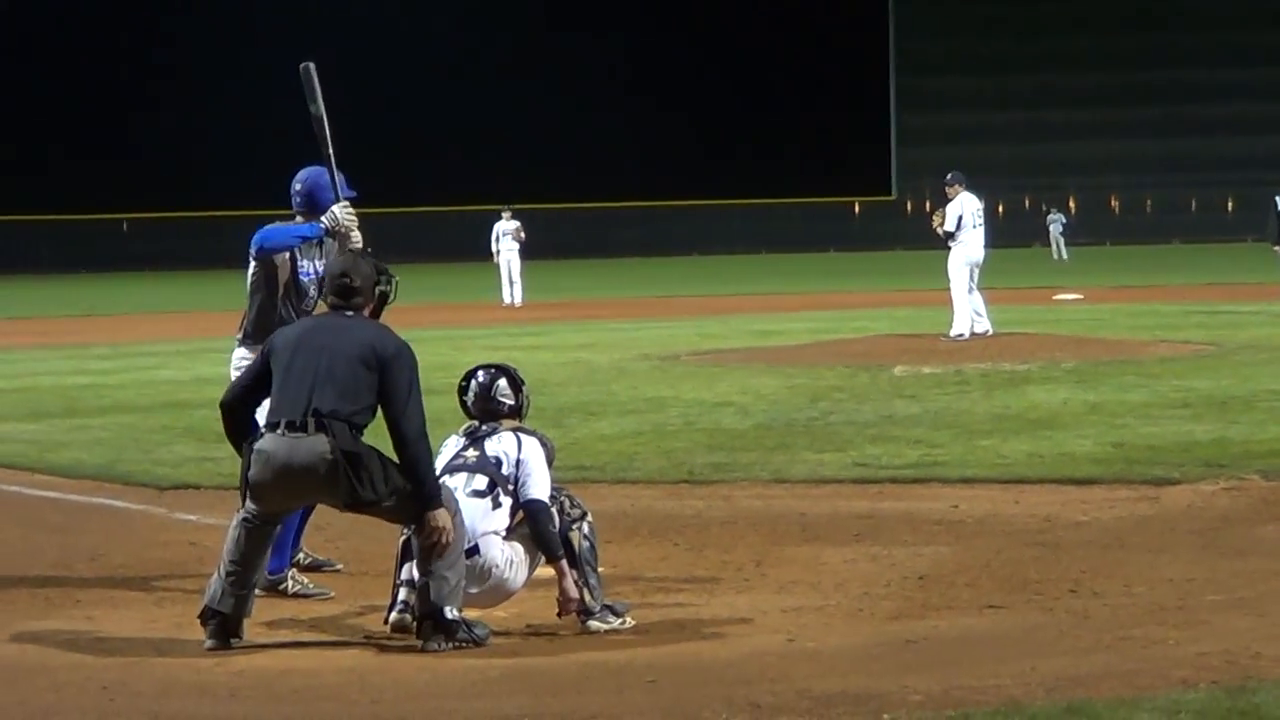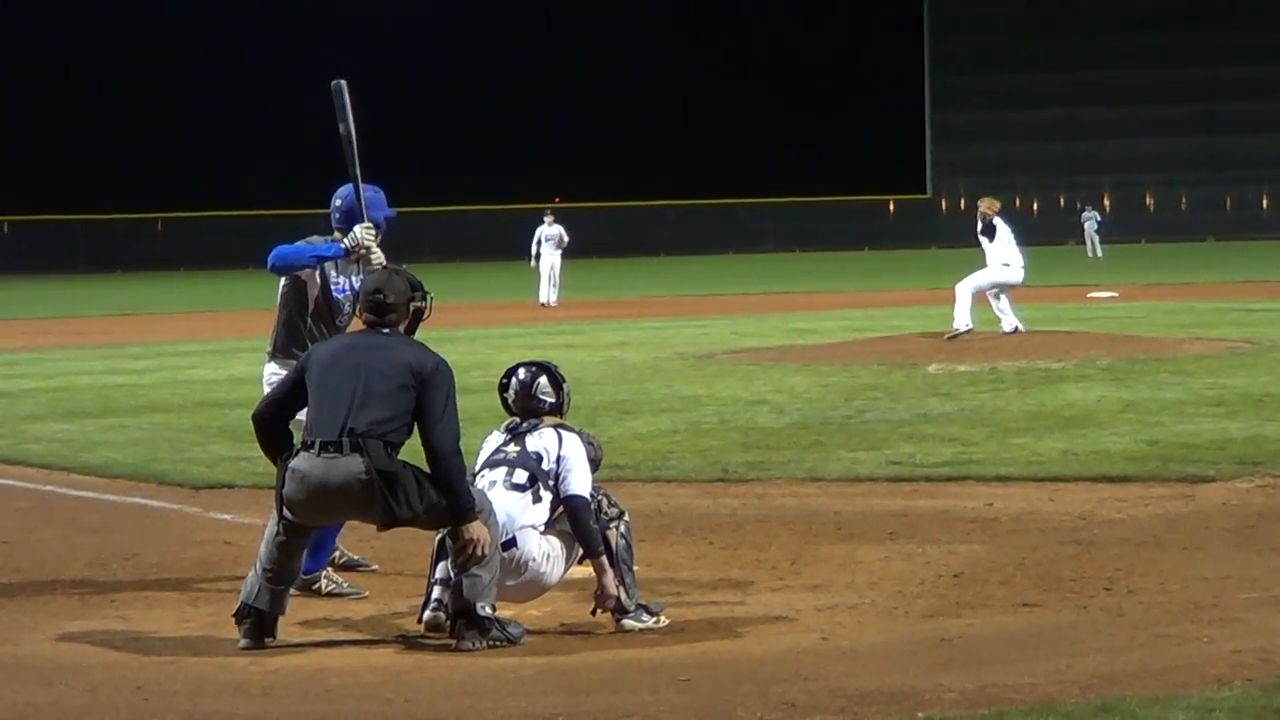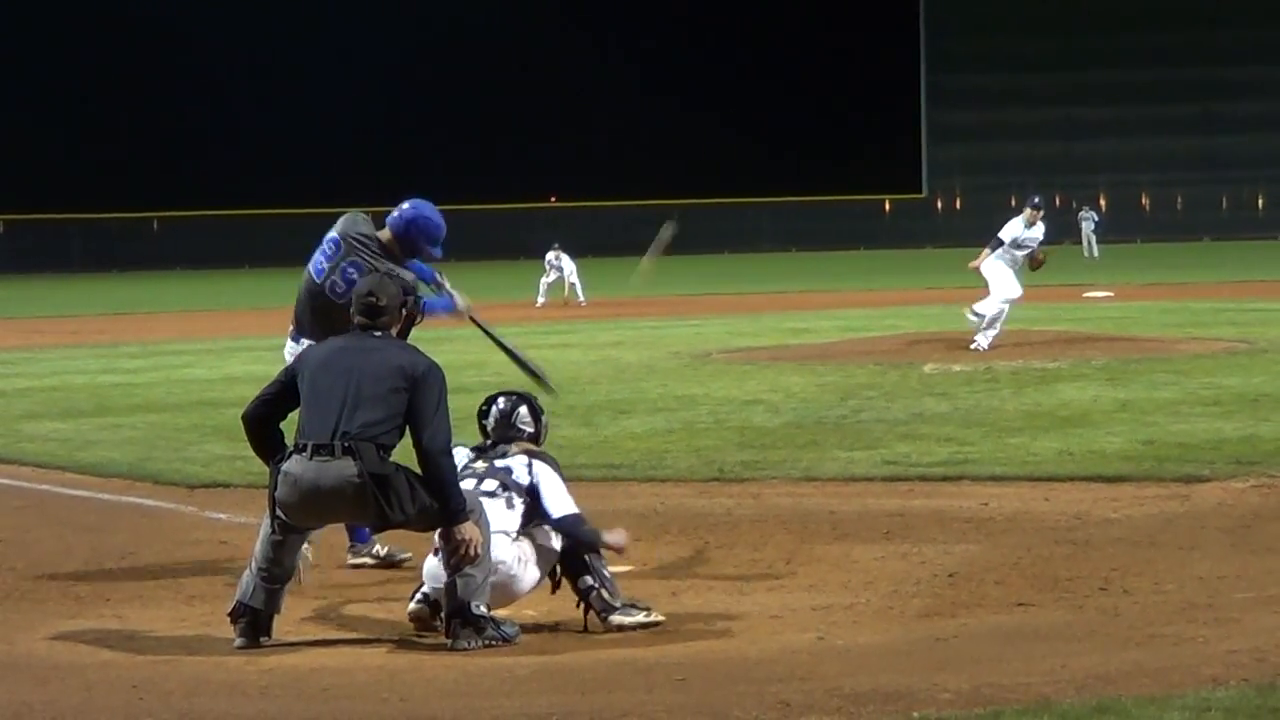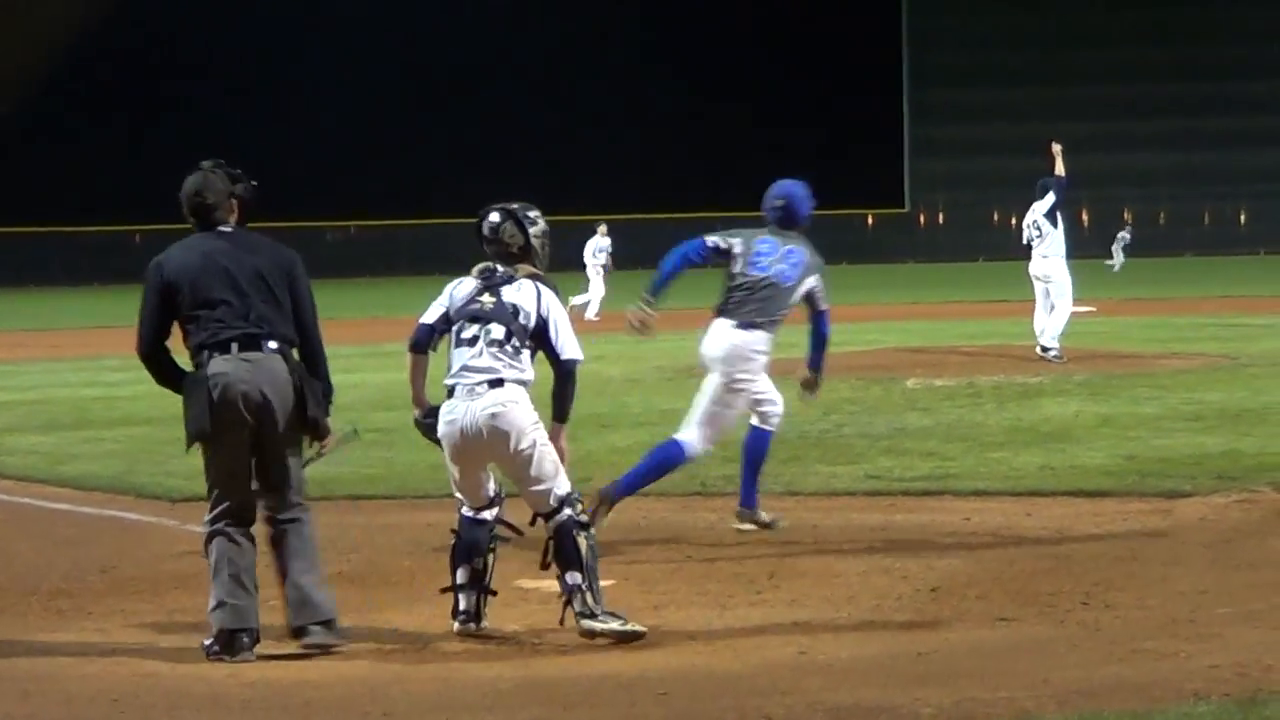
dt=1s
person 1, frame 1
left shoulder: (287, 335)
right shoulder: (388, 344)
left elbow: (234, 403)
right elbow: (408, 430)
left wrist: (255, 458)
right wrist: (432, 502)
left hip: (271, 456)
right hip: (332, 456)
left knee: (254, 514)
right knee: (440, 506)
left ankle: (220, 621)
right ankle: (442, 621)
person 1, frame 2
left shoulder: (322, 351)
right shoulder: (426, 362)
left elbow: (266, 416)
right elbow: (442, 447)
left wrist: (292, 470)
right wrist: (467, 516)
left hip: (307, 477)
right hip: (370, 477)
left knee: (289, 515)
right knee: (477, 508)
left ankle: (255, 620)
right ankle: (475, 620)
person 1, frame 3
left shoulder: (315, 354)
right shoulder: (418, 365)
left elbow: (255, 416)
right elbow: (433, 449)
right wrist: (459, 518)
left hip: (300, 482)
right hip: (362, 481)
left knee: (283, 514)
right knee: (467, 509)
left ankle: (250, 620)
right ankle: (470, 620)
person 1, frame 4
left shoulder: (167, 263)
right shoulder: (277, 254)
left elbow: (148, 346)
right elbow: (309, 336)
left wrist: (182, 386)
right wrist: (319, 406)
left hip: (218, 380)
right hip: (279, 375)
left knee: (229, 514)
right knee: (288, 507)
left ankle: (233, 632)
right ankle: (314, 618)
person 2, frame 1
left shoulder: (324, 243)
right shoulder: (279, 239)
right elbow: (261, 243)
left wrist: (351, 251)
right wrist: (323, 227)
left ankle: (290, 550)
right ankle: (275, 573)
person 2, frame 2
left shoulder: (359, 259)
right shoulder: (315, 252)
right elbow: (276, 259)
left wrist: (378, 273)
right wrist: (343, 250)
right hip: (292, 377)
left ankle: (326, 546)
right ankle: (311, 573)
person 2, frame 3
left shoulder: (351, 224)
right shoulder: (393, 280)
left elbow: (398, 250)
right elbow: (422, 306)
left wrist: (437, 283)
right wrist: (450, 302)
left ankle: (362, 544)
person 2, frame 4
left shoulder: (743, 237)
right shoulder: (810, 259)
left elbow: (686, 251)
right elbow: (822, 322)
left wrist: (649, 297)
right wrist: (815, 368)
left hip: (718, 336)
right hip: (748, 345)
left knee: (769, 410)
right knee: (693, 440)
left ankle: (749, 507)
right ankle: (612, 494)
person 3, frame 1
left shoulder: (452, 443)
right shoulder: (524, 442)
right elbow: (538, 515)
right wrist: (565, 577)
right hip: (491, 577)
right knee: (566, 507)
left ankle: (405, 606)
right ankle: (593, 610)
person 3, frame 2
left shoulder: (494, 439)
right shoulder: (565, 439)
right elbow: (579, 511)
right wrist: (604, 572)
right hip: (529, 570)
right knee: (605, 507)
left ankle: (438, 605)
right ankle: (628, 609)
person 3, frame 3
left shoulder: (464, 456)
right shoulder: (538, 465)
right elbow: (569, 526)
right wrist: (608, 540)
left hip: (439, 576)
right hip: (501, 575)
right knee: (571, 534)
left ankle: (426, 601)
right ankle: (612, 608)
person 3, frame 4
left shoulder: (461, 286)
right shoulder: (540, 294)
left elbow: (419, 343)
right elbow: (567, 368)
left wrist: (420, 405)
right wrist: (557, 429)
left hip: (454, 411)
right hip: (506, 405)
left knee: (475, 509)
right knee: (562, 508)
left ankle: (467, 613)
right ankle: (589, 610)
person 4, frame 1
left shoulder: (954, 205)
right shoulder: (975, 200)
left elbow: (948, 235)
left wrist: (938, 227)
right wrist: (946, 222)
left hip: (962, 251)
right hip: (978, 250)
left knee: (959, 290)
right knee: (971, 289)
left ankle: (960, 331)
right ankle: (982, 327)
person 4, frame 2
left shoulder: (985, 225)
right shoulder: (1001, 226)
left elbow: (986, 217)
left wrist: (987, 211)
left hip: (1003, 270)
right hip: (1017, 273)
left knee: (963, 288)
right knee: (994, 292)
left ankle: (962, 325)
right ankle: (1011, 325)
person 4, frame 3
left shoulder: (1041, 228)
right shoulder: (1015, 225)
left elbow: (1031, 247)
right elbow: (997, 242)
right wrist: (979, 260)
left hip: (1009, 267)
right hip: (995, 261)
left knee: (1002, 307)
right knee: (1013, 292)
left ankle: (981, 341)
right ankle: (977, 311)
person 4, frame 4
left shoulder: (1030, 213)
right shoulder: (1048, 206)
left elbow: (1027, 242)
right elbow: (1060, 182)
right wrist: (1058, 156)
left hip: (1035, 264)
right hip: (1053, 263)
left knee: (1043, 308)
right knee: (1063, 306)
left ankle: (1046, 346)
right ankle: (1048, 344)
